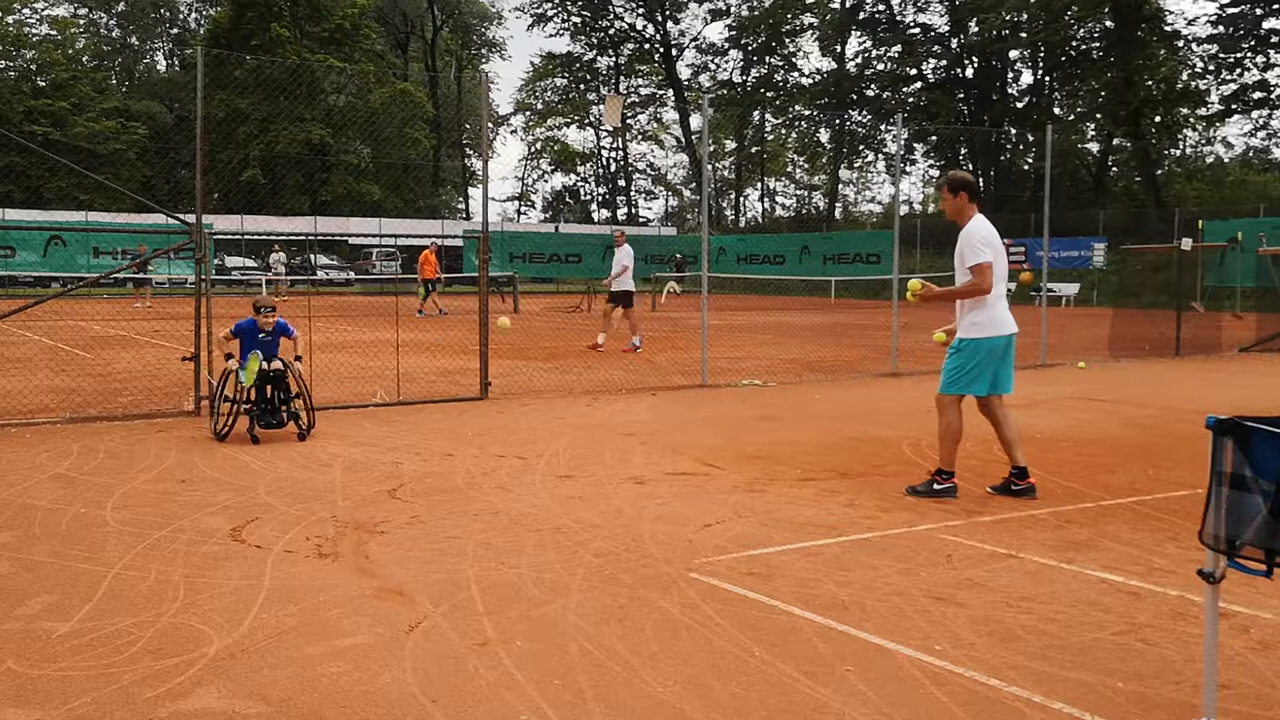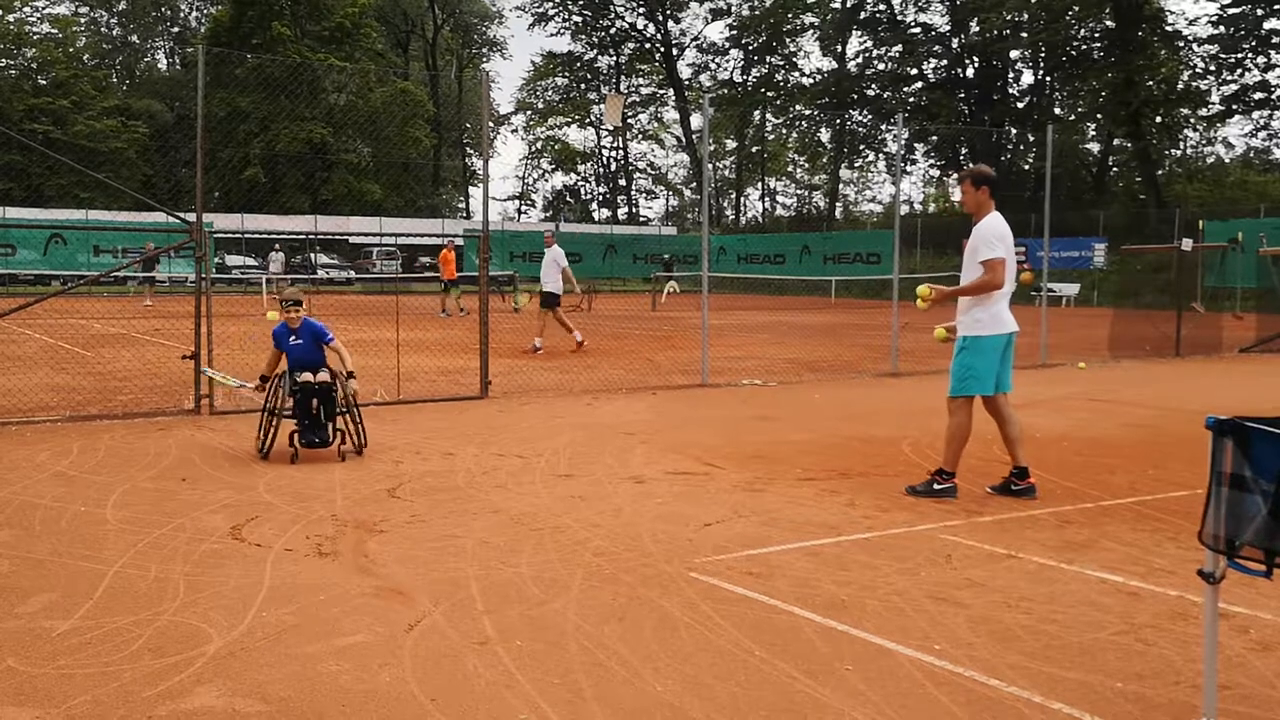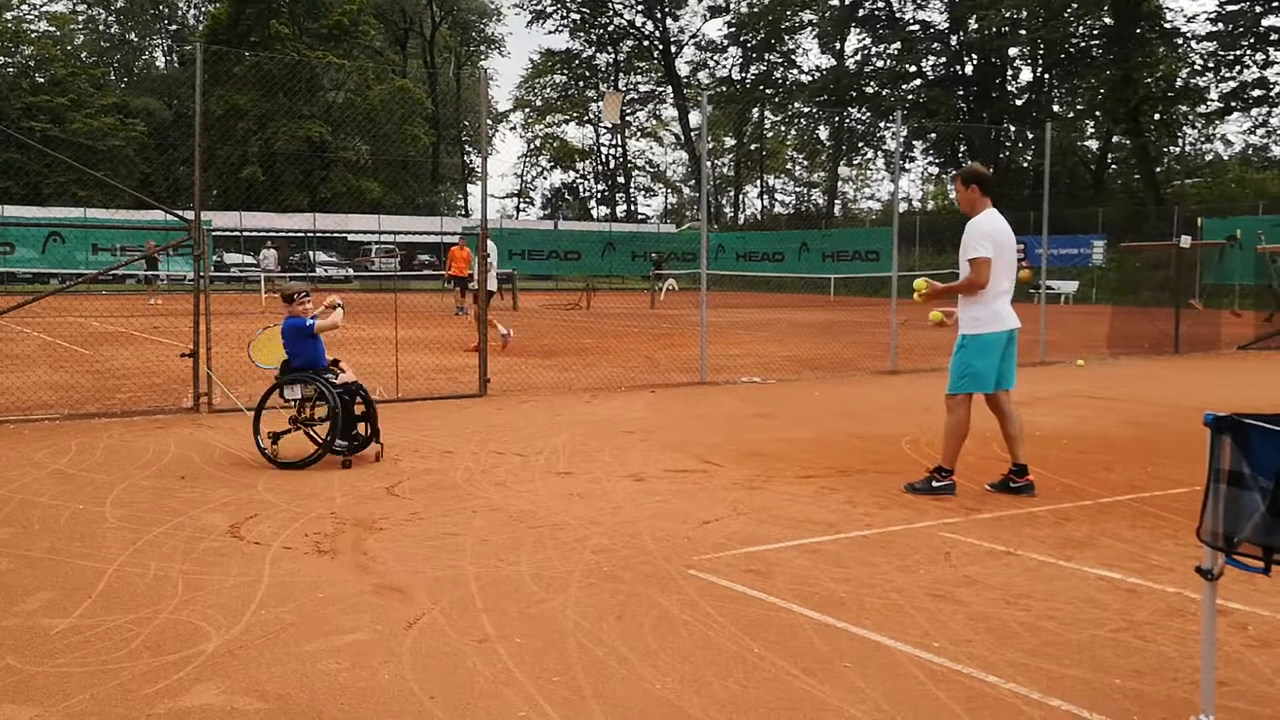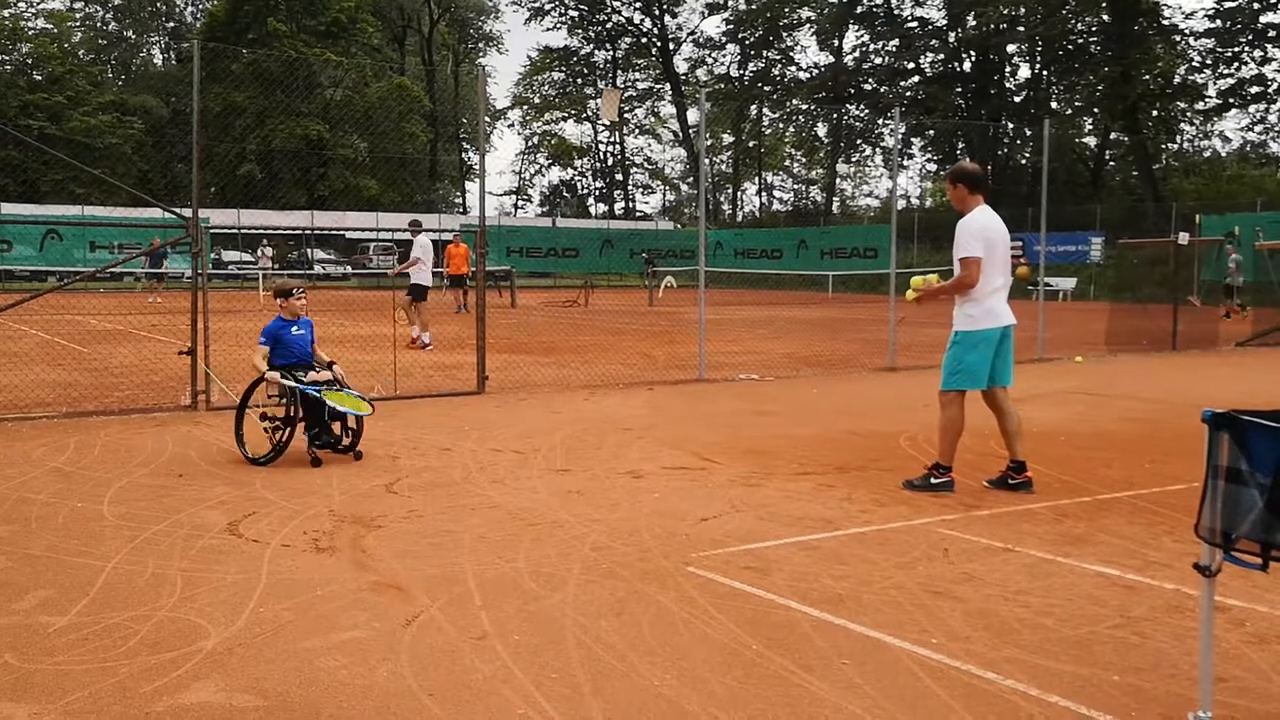
dt=0.7s
person 1, frame 1
left shoulder: (973, 232)
right shoulder: (983, 229)
left elbow: (982, 285)
left wrist: (939, 294)
right wrist: (957, 325)
left hip: (981, 333)
right hip: (999, 329)
left knee: (947, 400)
right knee: (992, 403)
left ankle: (944, 479)
right ankle: (1021, 477)
person 1, frame 2
left shoulder: (988, 227)
right shoulder: (993, 226)
left elbow: (994, 280)
left wrist: (949, 293)
right wrist: (961, 321)
left hip: (982, 332)
right hip: (995, 329)
left knee: (959, 401)
right knee: (997, 400)
left ankle: (945, 479)
right ankle: (1021, 478)
person 1, frame 3
left shoulder: (979, 225)
right shoulder: (1000, 223)
left elbow: (979, 279)
left wrist: (942, 290)
right wrist: (960, 312)
left hip: (982, 328)
right hip: (1002, 324)
left knee: (957, 399)
right knee: (999, 398)
left ankle: (943, 476)
right ankle: (1020, 475)
person 1, frame 4
left shoulder: (970, 224)
right shoulder: (995, 221)
left elbow: (969, 278)
left wrist: (935, 290)
right wrist: (944, 287)
left hip: (976, 324)
right hip: (999, 320)
left knee: (951, 395)
right knee: (997, 395)
left ankle: (942, 473)
right ankle: (1018, 471)
